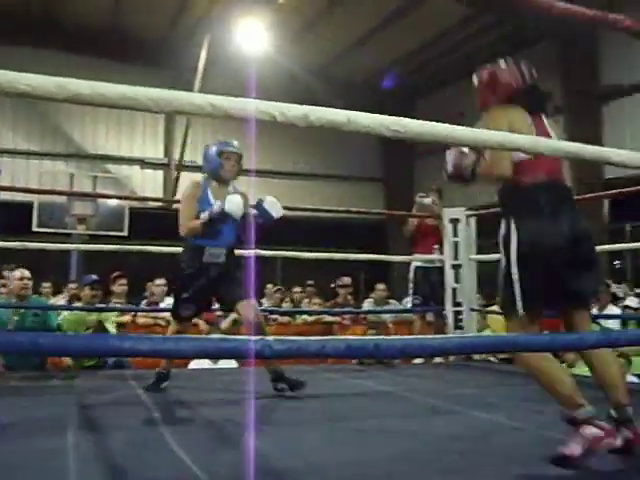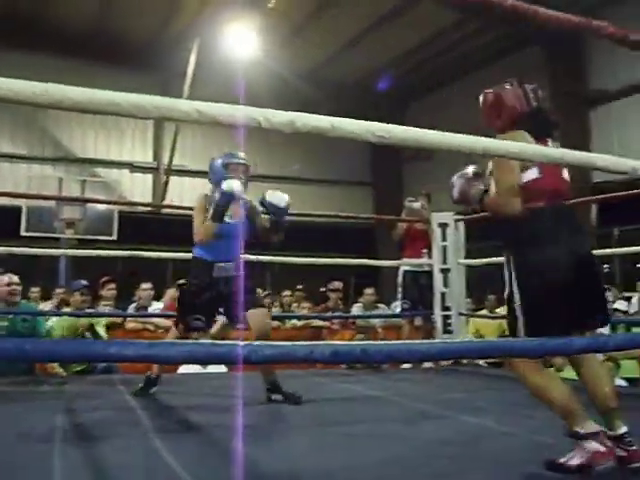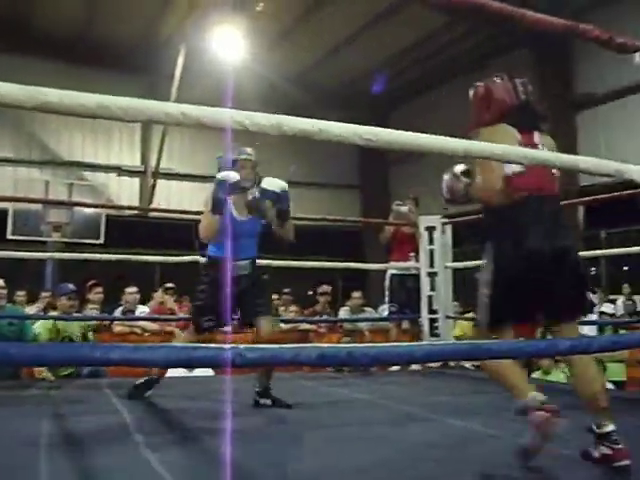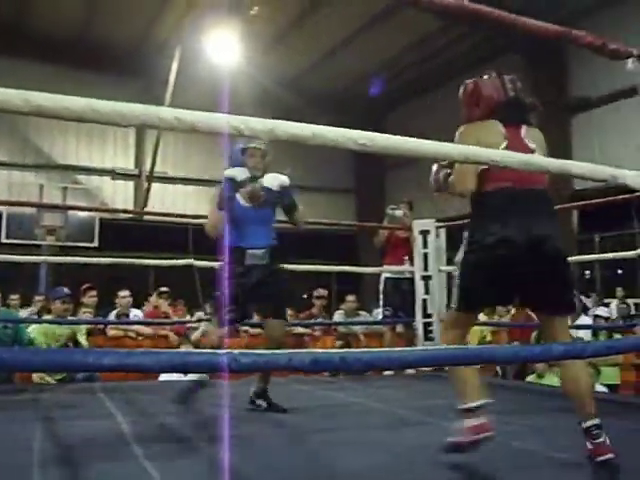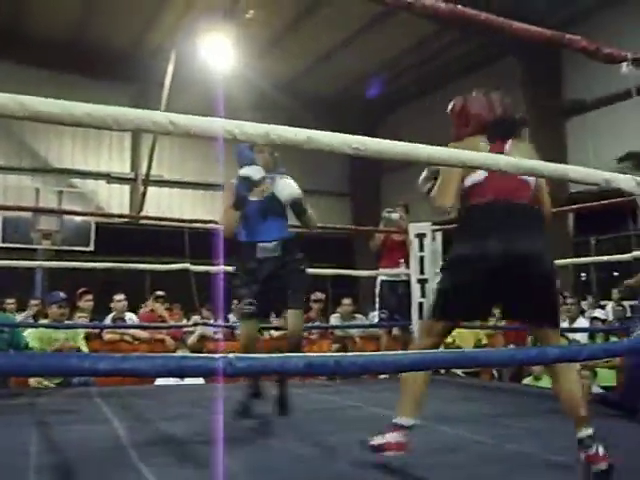
dt=0.1s
person 1, frame 1
left shoulder: (498, 116)
right shoulder: (543, 121)
left elbow: (501, 169)
left wrist: (469, 165)
left hip: (531, 228)
right hip: (569, 223)
right knee: (580, 328)
left ankle: (587, 422)
person 1, frame 2
left shoulder: (506, 144)
right shoulder: (552, 145)
left elbow: (510, 205)
left wrist: (476, 195)
left hip: (534, 252)
right hip: (574, 245)
left knee: (525, 362)
right knee: (584, 350)
left ankle: (589, 436)
person 1, frame 3
left shoulder: (489, 135)
right shoulder: (544, 139)
left elbow: (491, 191)
left wrist: (462, 188)
left hip: (513, 242)
right hip: (557, 238)
right knee: (569, 342)
left ankle: (536, 405)
right ankle: (609, 438)
person 1, frame 4
left shoulder: (473, 132)
right shoulder: (534, 135)
left elbow: (464, 186)
right elbow: (542, 187)
left wrist: (445, 176)
left hip: (495, 233)
right hip: (543, 231)
left knee: (453, 329)
right knee: (558, 336)
left ankle: (475, 414)
right ankle: (595, 434)
person 1, frame 5
left shoulder: (460, 149)
right shoulder: (525, 150)
left elbow: (445, 201)
right elbow: (545, 210)
left wrist: (435, 189)
left hip: (476, 248)
right hip: (529, 247)
left knee: (426, 340)
right knee: (553, 347)
left ankle: (399, 431)
right ankle: (589, 445)
person 2, frame 1
left shoulder: (239, 197)
right shoulder: (196, 189)
left elbow: (244, 233)
right elbow: (184, 230)
left wrist: (258, 218)
right wrist: (210, 217)
left hip: (227, 263)
right hip: (196, 263)
left knee: (254, 319)
right knee: (180, 324)
left ankle: (276, 375)
right ankle: (163, 372)
person 2, frame 2
left shoulder: (248, 206)
right shoulder: (206, 202)
left elbow: (271, 237)
right elbow: (201, 238)
left wrist: (277, 219)
right wrist: (219, 209)
left hip: (236, 275)
right hip: (204, 275)
left knee: (263, 328)
right knee: (182, 333)
left ankle: (273, 387)
right ankle: (153, 377)
person 2, frame 3
left shoulder: (261, 201)
right shoulder: (219, 198)
left elbow: (288, 236)
right elbow: (206, 236)
left wrist: (283, 210)
right wrist: (217, 202)
left hip: (250, 276)
right hip: (218, 274)
left knee: (268, 334)
right knee: (193, 336)
left ankle: (263, 392)
right ankle: (153, 378)
person 2, frame 4
left shoulder: (270, 184)
right shoulder: (226, 189)
left elbow: (298, 222)
right elbow: (213, 232)
left wrist: (289, 200)
right wrist: (225, 200)
left hip: (269, 265)
right hip: (237, 265)
left knee: (276, 337)
left ankle: (260, 393)
person 2, frame 5
left shoulder: (283, 183)
right shoulder: (235, 187)
left elbow: (310, 224)
right elbow: (228, 231)
left wrist: (299, 206)
right wrist: (240, 198)
left hip: (286, 259)
right hip: (252, 262)
left knee: (294, 331)
right knee: (248, 334)
left ankle: (282, 387)
right ankle: (253, 389)
person 3, frame 1
left shoulder: (442, 219)
right shoulder: (417, 218)
right elbow: (407, 233)
left wrist: (439, 216)
right wrist: (416, 207)
left hip: (437, 265)
right hip: (420, 265)
left knee: (439, 308)
right knee: (418, 308)
person 3, frame 2
left shoulder: (431, 223)
right shoulder: (406, 222)
right elbow: (396, 236)
left wrist: (427, 220)
right wrist: (405, 211)
left hip: (425, 269)
right hip: (408, 268)
left knee: (427, 312)
right knee: (407, 311)
person 3, frame 3
left shoulder: (418, 226)
right shoulder: (394, 226)
right elbow: (384, 240)
left wrist: (415, 224)
right wrist: (392, 215)
left hip: (412, 272)
right hip: (396, 272)
left knee: (415, 315)
person 3, frame 4
left shoulder: (413, 230)
right shoulder: (388, 230)
right elbow: (378, 244)
left wrist: (409, 228)
right wrist: (387, 219)
left hip: (407, 276)
right hip: (390, 275)
left knee: (409, 318)
right knee: (389, 318)
person 3, frame 5
left shoulder: (408, 234)
right shoulder: (384, 233)
right elbow: (374, 247)
left wrist: (406, 230)
right wrist: (383, 222)
left hip: (403, 279)
right hip: (386, 278)
left knee: (405, 320)
right knee: (385, 320)
